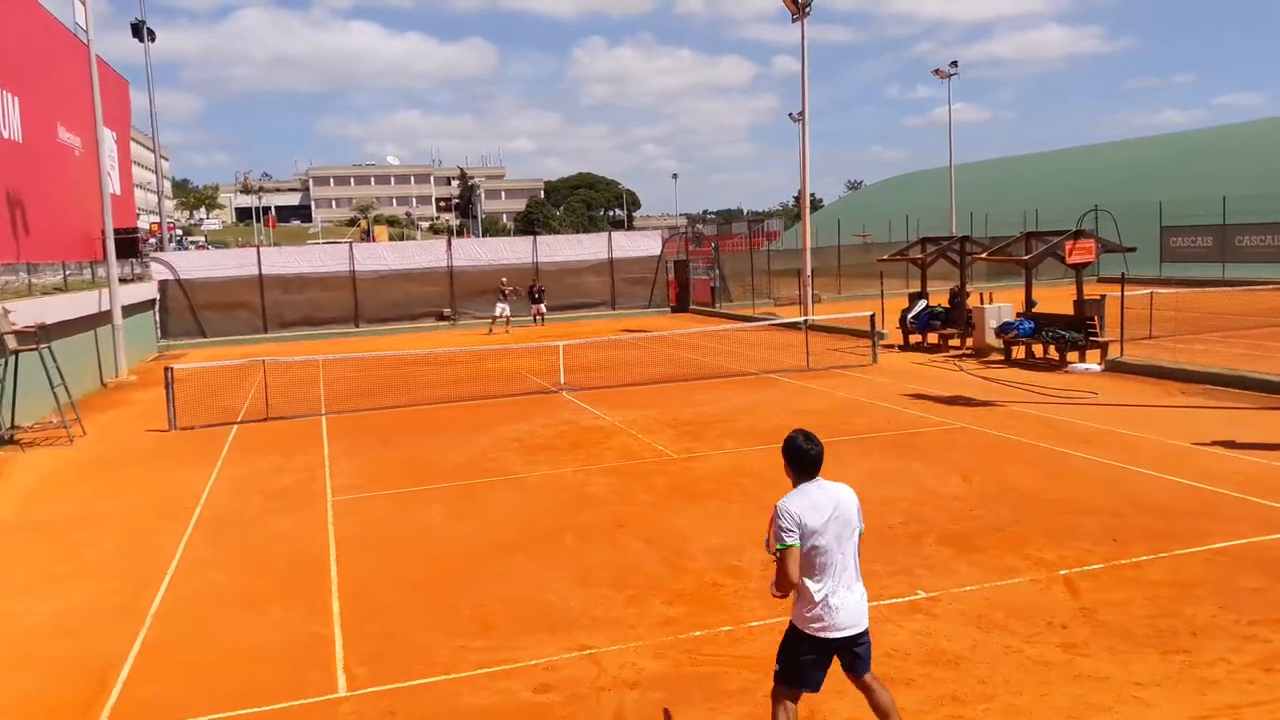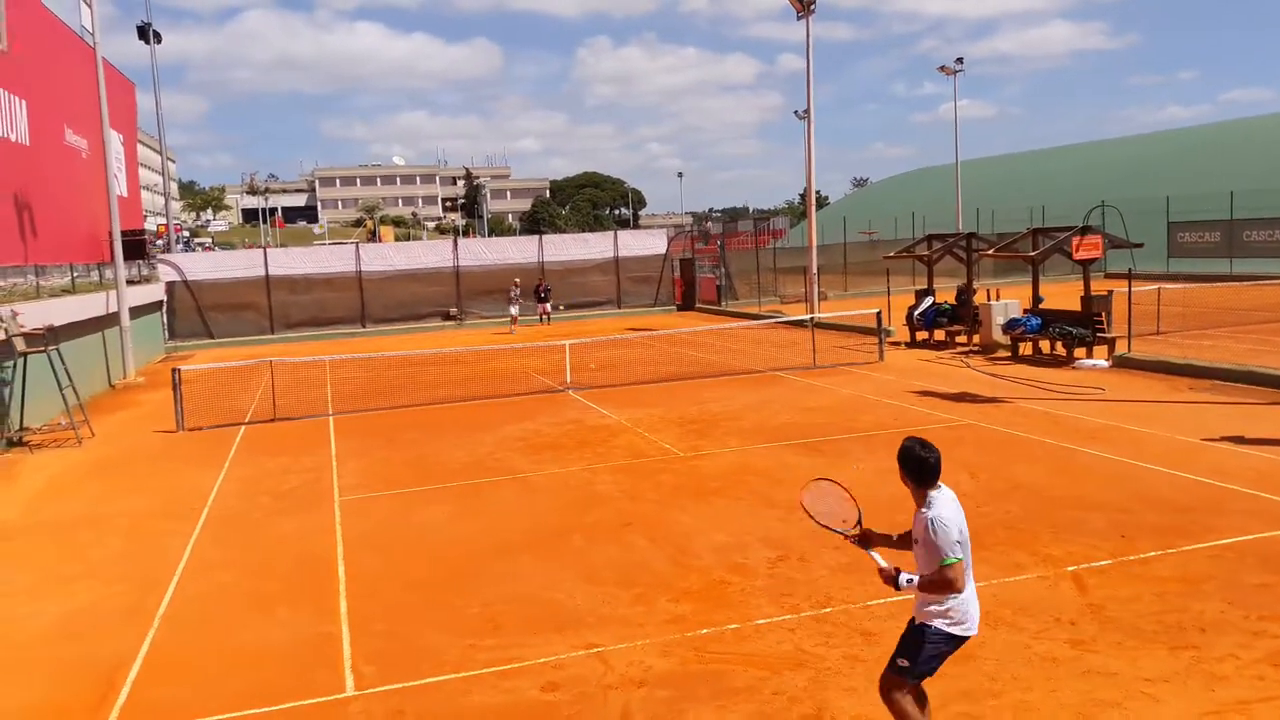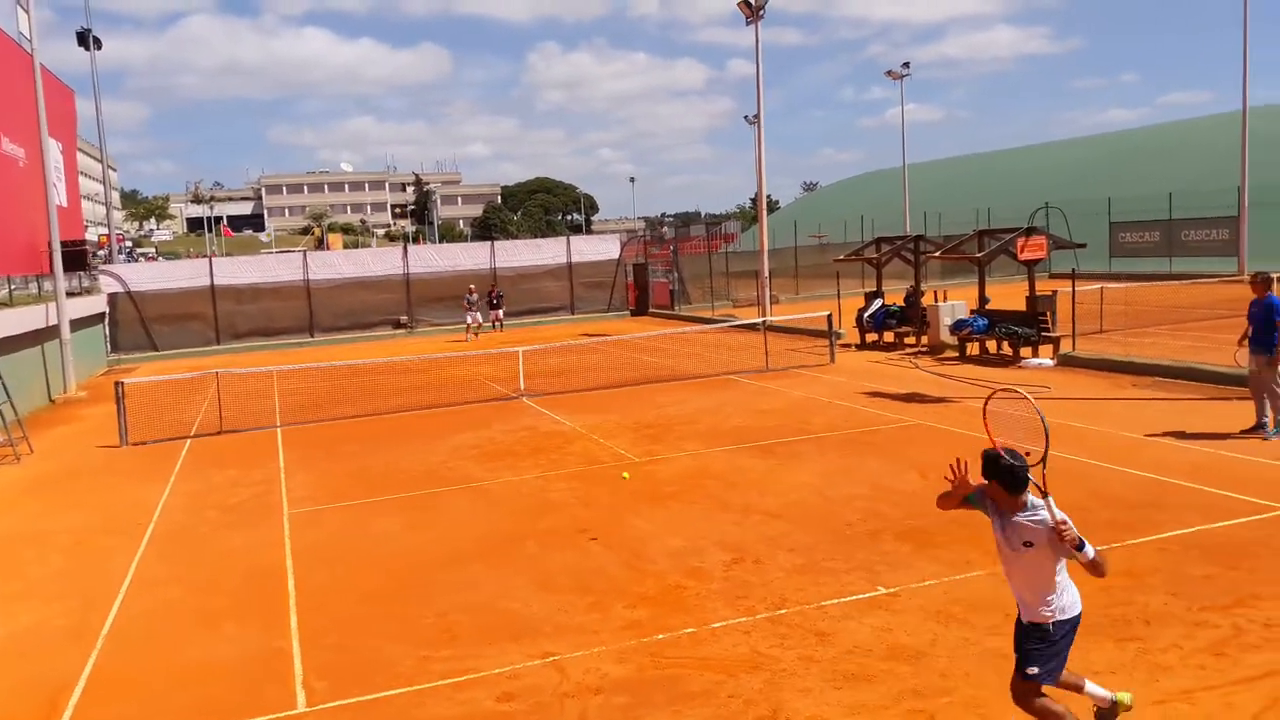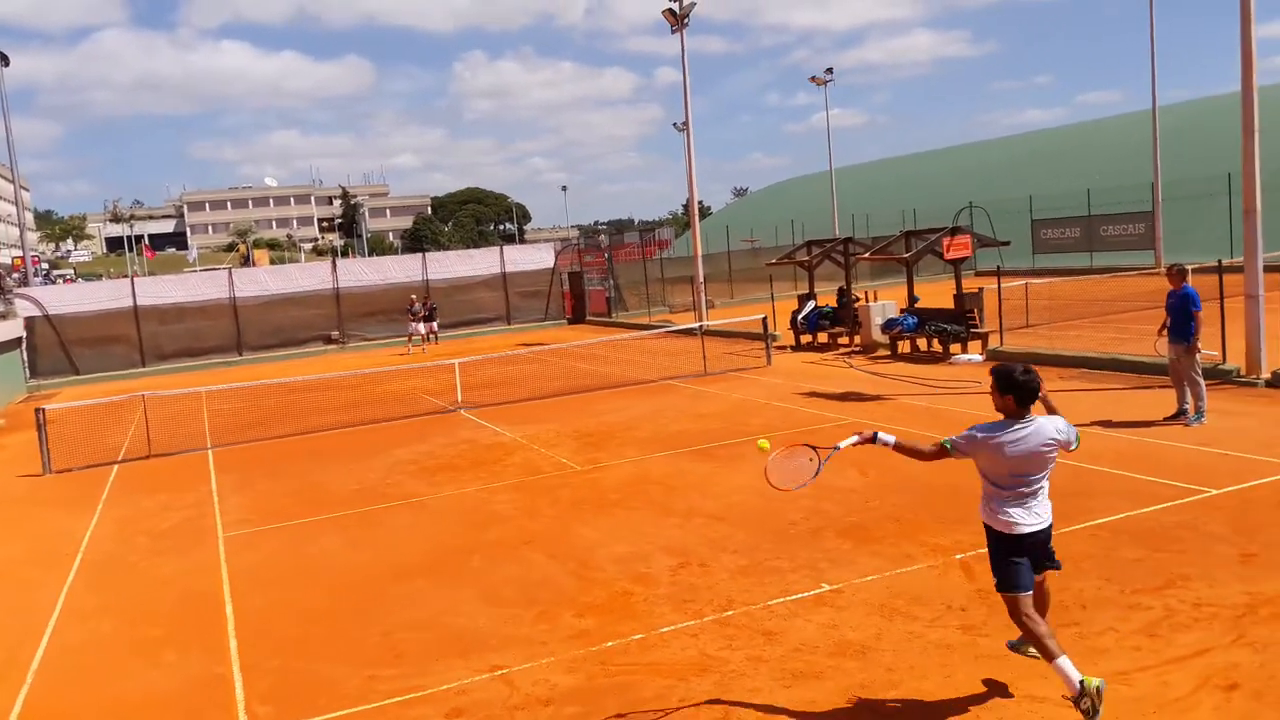
dt=0.4s
person 1, frame 1
left shoulder: (788, 508)
right shoulder: (847, 495)
left elbow: (789, 574)
left wrist: (778, 587)
left hip: (818, 621)
right hip: (855, 614)
left knee: (784, 695)
right knee: (864, 678)
person 1, frame 2
left shoulder: (939, 518)
right shoulder: (935, 495)
left elbow: (956, 582)
right elbow: (914, 541)
left wrist: (900, 579)
right wrist: (875, 538)
left hip: (946, 622)
right hip: (939, 614)
left knee: (891, 689)
right knee: (904, 681)
person 1, frame 3
left shoulder: (1048, 521)
right shoulder: (990, 500)
left elbow: (1096, 566)
right elbow: (949, 502)
left wrist: (1075, 544)
right wrist: (959, 490)
left hip: (1054, 616)
right hip: (1031, 611)
left knee: (1025, 693)
right knee: (1044, 670)
person 1, frame 4
left shoulder: (984, 436)
right shoulder: (1050, 433)
left elbow: (929, 453)
right elbow: (1071, 441)
left wrist: (882, 438)
right wrist: (1048, 403)
left hip: (1009, 529)
right hip: (1040, 521)
left knee: (1023, 610)
right knee: (1038, 580)
left ankle: (1079, 683)
right ankle: (1034, 639)
